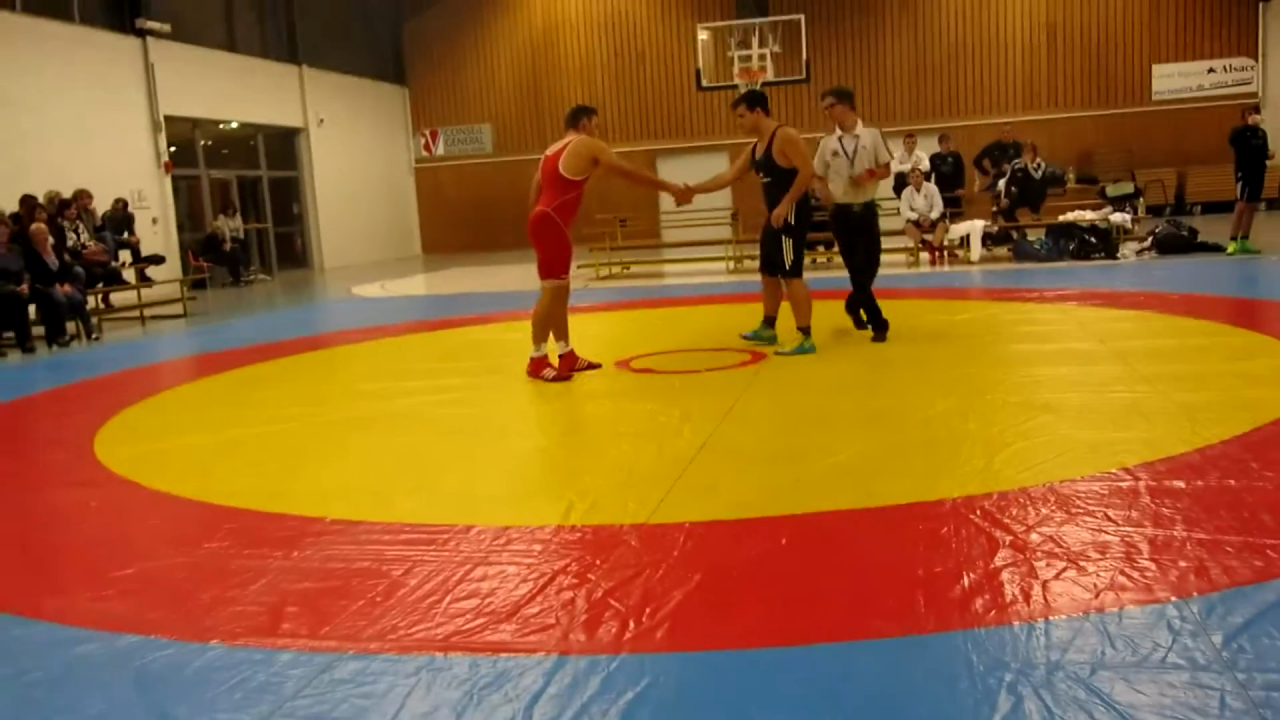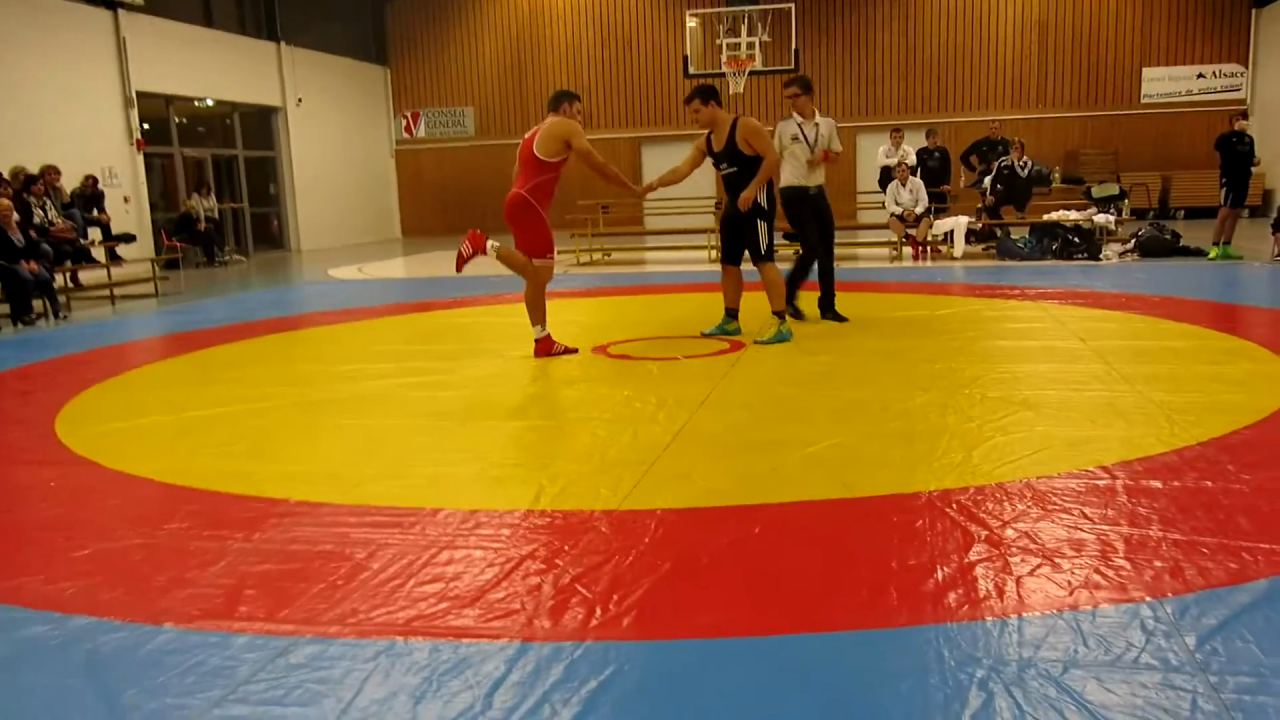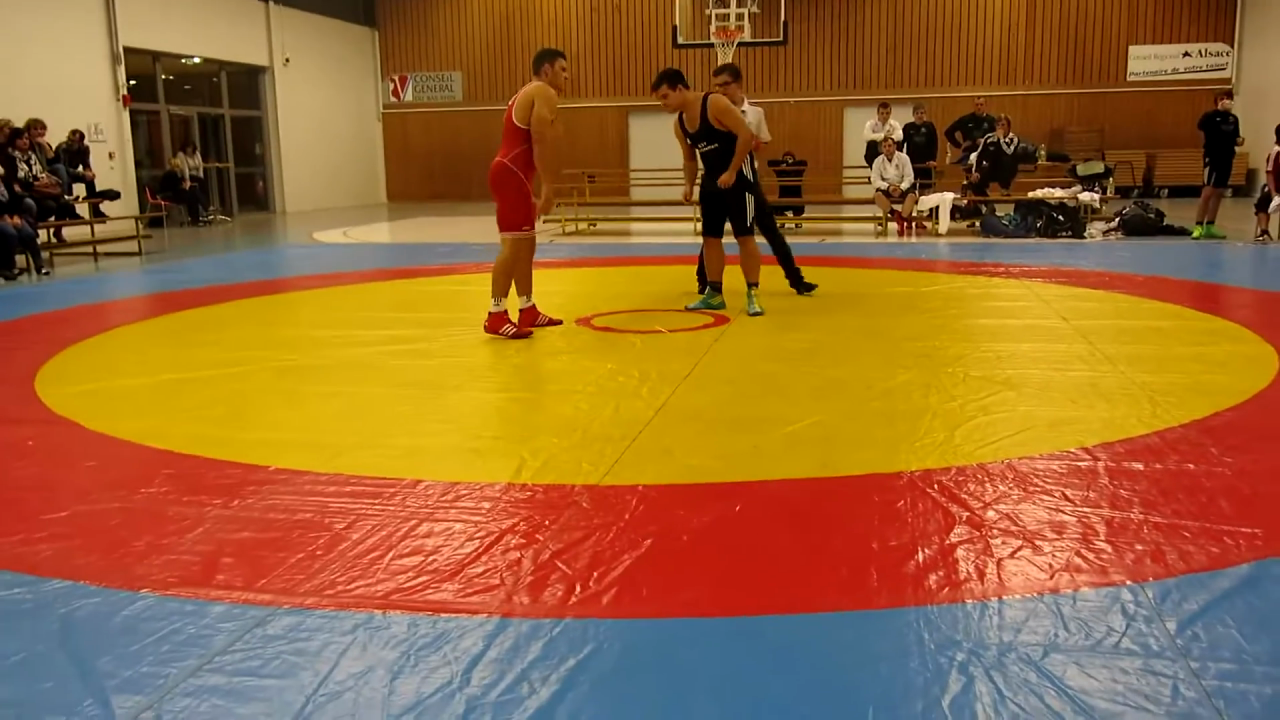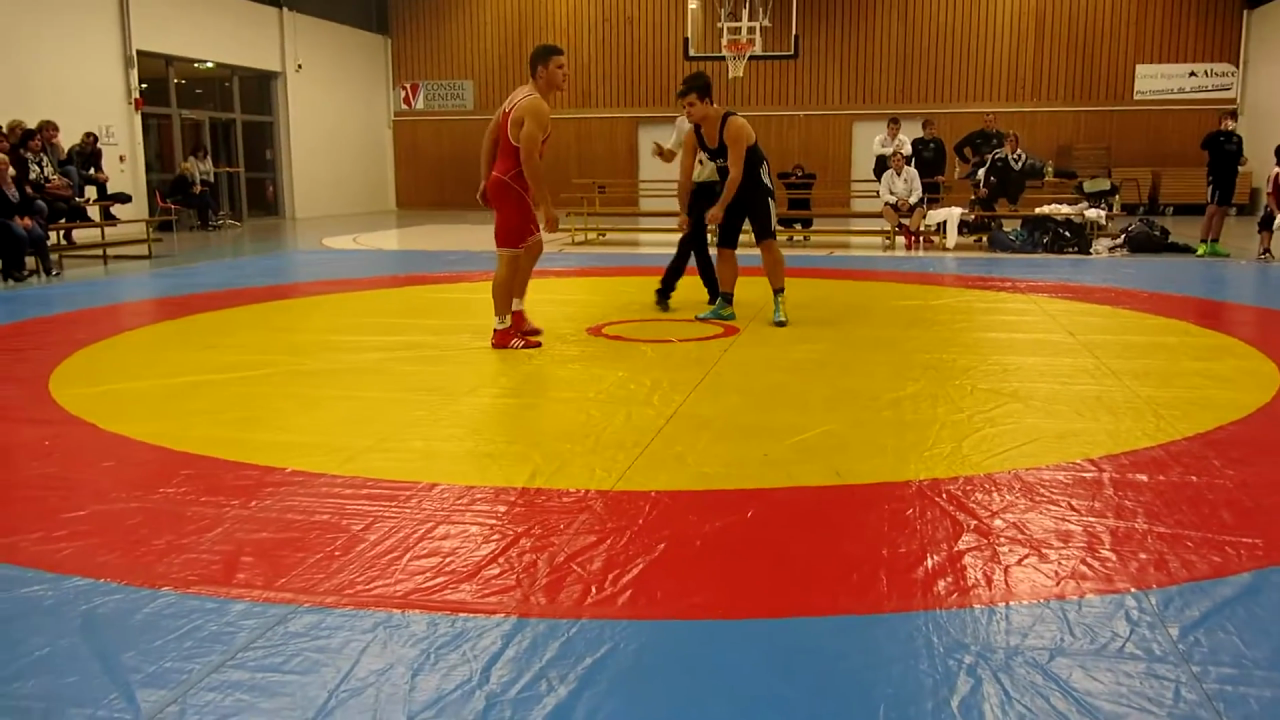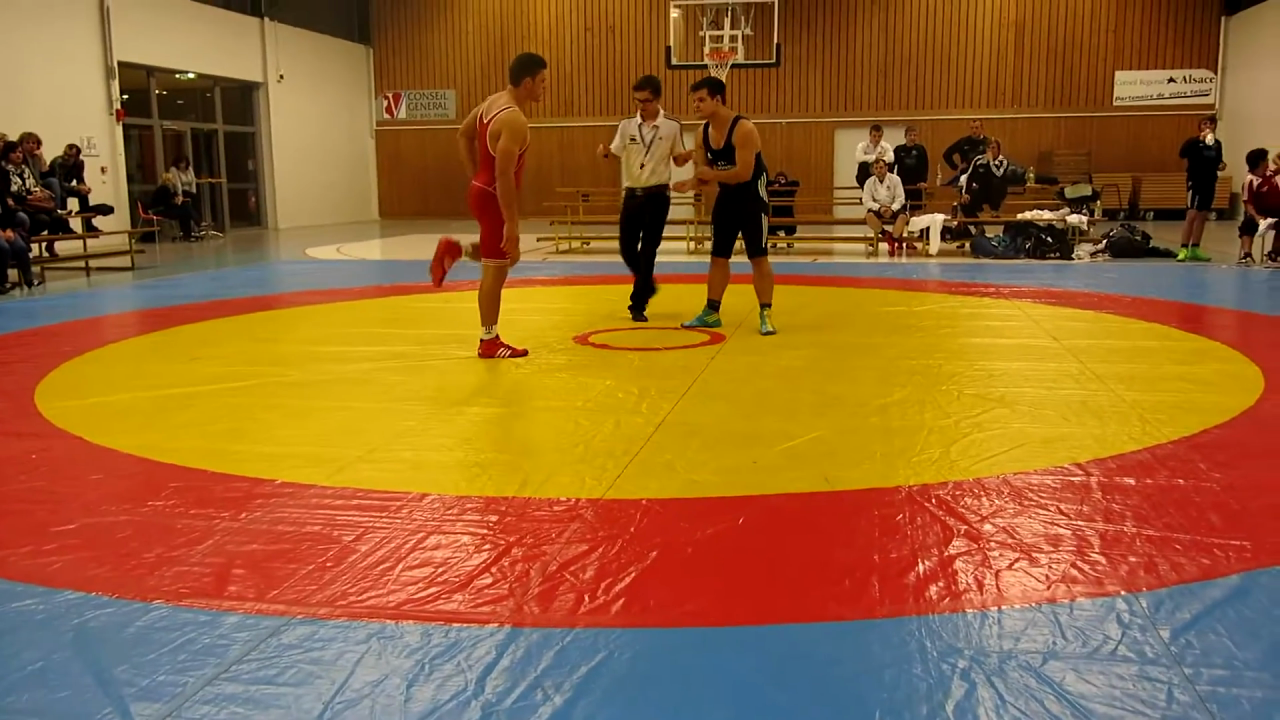
dt=0.4s
person 1, frame 1
left shoulder: (551, 151)
right shoulder: (589, 146)
left elbow: (534, 197)
right elbow: (633, 174)
right wrist: (671, 188)
left hip: (544, 220)
right hip: (552, 224)
left knee: (560, 291)
right knee: (552, 292)
left ankle: (567, 356)
right ankle: (538, 361)
person 1, frame 2
left shoulder: (533, 135)
right shoulder: (567, 128)
right elbow: (599, 165)
right wrist: (631, 187)
left hip: (523, 204)
right hip: (528, 207)
left knee: (538, 276)
right knee: (540, 273)
left ankle: (543, 341)
right ankle: (483, 244)
person 1, frame 3
left shoulder: (526, 96)
right shoulder: (544, 94)
right elbow: (542, 141)
left wrist: (538, 185)
right wrist: (548, 186)
left hip: (509, 173)
right hip: (512, 175)
left knee: (526, 245)
right knee: (514, 246)
left ankle: (528, 311)
right ankle: (496, 316)
person 1, frame 4
left shoulder: (520, 95)
right shoulder: (537, 107)
left elbow: (490, 136)
right elbow: (529, 160)
left wrist: (486, 180)
right wrist: (547, 206)
left hip: (504, 183)
right hip: (512, 188)
left knee: (531, 249)
right knee: (511, 260)
left ankle: (516, 315)
right ankle: (502, 333)
person 1, frame 5
left shoulder: (494, 101)
right shoulder: (515, 120)
left elbow: (464, 135)
right elbow: (504, 175)
right wrist: (512, 223)
left hip: (481, 189)
right hip: (493, 197)
left knee: (508, 256)
right knee: (496, 270)
left ankle: (453, 252)
right ankle: (489, 342)
person 2, frame 1
left shoulder: (785, 137)
right shoulder: (754, 149)
left elbow: (807, 171)
right elbow: (728, 177)
left wrist: (785, 204)
right wrist: (695, 189)
left hip: (791, 214)
right hip: (776, 215)
left knee: (791, 275)
right knee: (769, 273)
left ankle: (805, 338)
right ankle: (767, 328)
person 2, frame 2
left shoulder: (746, 126)
right shoulder: (704, 142)
left elbow: (773, 157)
right elbow: (681, 171)
left wrist: (752, 189)
right wrist: (657, 182)
left hip: (756, 201)
right hip: (733, 204)
left knee: (764, 261)
right knee: (729, 264)
left ankle: (780, 324)
right ankle: (730, 321)
person 2, frame 3
left shoulder: (715, 104)
right shoulder: (679, 123)
left elbow: (747, 135)
right elbow: (689, 158)
left wrist: (732, 172)
right wrist: (688, 185)
left hip: (738, 174)
right hip: (712, 177)
left knee: (745, 236)
right knee: (710, 236)
left ankle: (753, 294)
right ankle: (714, 294)
person 2, frame 4
left shoulder: (734, 125)
right shoulder: (693, 137)
left elbow: (736, 172)
right elbow: (685, 177)
left wrist: (720, 207)
right wrist: (684, 213)
left hip: (757, 185)
right hip: (729, 189)
left knee: (768, 242)
right knee: (724, 248)
left ankle: (779, 301)
right ankle: (725, 305)
person 2, frame 5
left shoulder: (743, 129)
right shoulder: (703, 134)
left elbow: (744, 173)
left wrist: (713, 174)
right wrist: (692, 183)
left hip: (752, 197)
right hip: (726, 198)
left knee: (758, 258)
right knee: (718, 256)
left ankle: (765, 314)
right ankle: (711, 313)
person 3, frame 1
left shoulder: (872, 135)
right shoulder: (826, 142)
left elbow: (886, 169)
right elbow: (818, 177)
left wrist: (870, 174)
right wrist: (825, 191)
left hip: (867, 208)
right hip: (841, 211)
left knee: (871, 265)
right knee: (856, 268)
left ankle: (854, 304)
right ankle: (877, 321)
person 3, frame 2
left shoulder: (827, 124)
right shoulder: (783, 127)
left elbow: (837, 155)
left wrist: (825, 155)
left hip: (817, 192)
right hip: (793, 193)
left knee: (826, 250)
right knee: (812, 249)
left ankle: (827, 306)
right ankle: (789, 297)
person 3, frame 3
left shoulder: (756, 112)
left elbow: (765, 144)
left wrist: (753, 144)
left hip: (748, 177)
left knee: (770, 228)
left ankle: (795, 278)
right ankle: (704, 280)
person 3, frame 4
right shoulder: (682, 123)
right elbow: (669, 156)
right wrist: (660, 151)
left hip: (708, 188)
right hip: (689, 188)
left knee: (689, 240)
right knee: (698, 243)
left ankle: (664, 290)
right ankle: (714, 292)
person 3, frame 5
left shoulder: (672, 126)
right shoulder: (627, 125)
left elbow: (679, 159)
right elbow: (614, 155)
left wrist: (686, 158)
right wrist: (605, 153)
left hip: (657, 195)
right hip: (632, 194)
left knee: (648, 251)
right knee: (627, 248)
left ankle: (638, 304)
right ankle: (647, 285)
